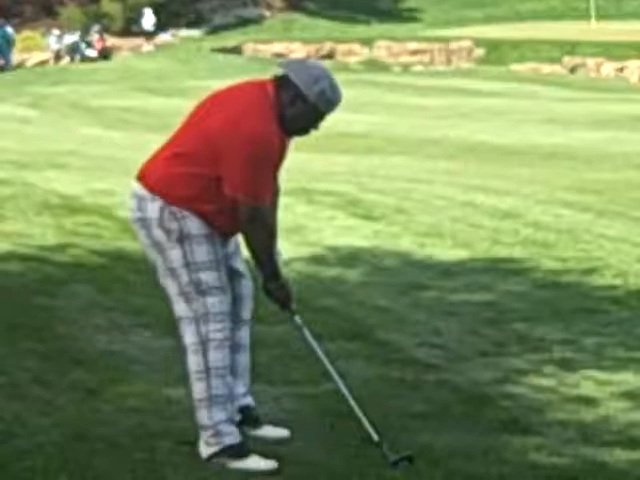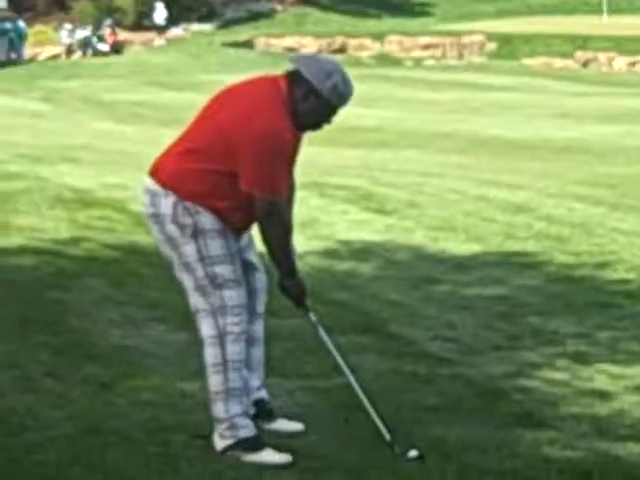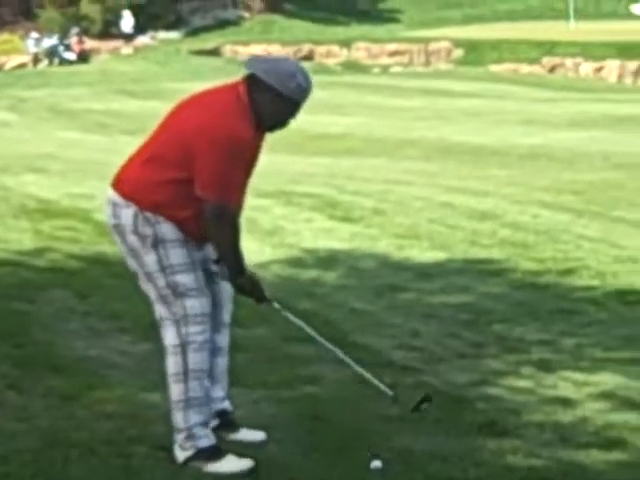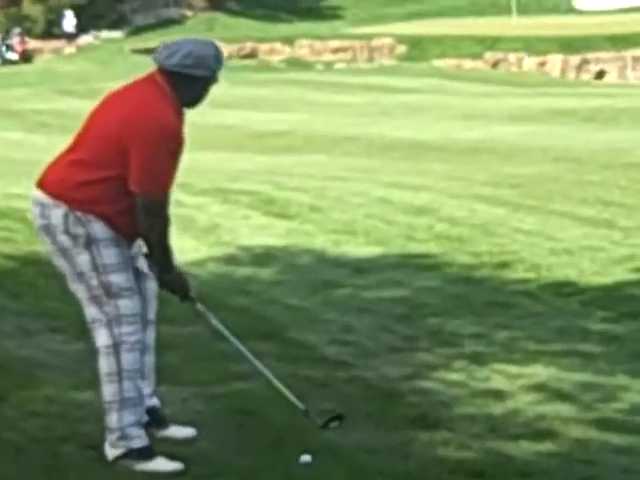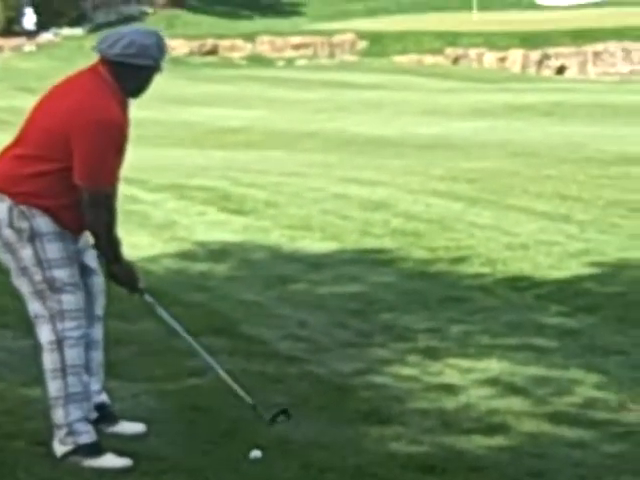
dt=0.4s
person 1, frame 1
left shoulder: (266, 103)
right shoulder: (253, 128)
left elbow: (267, 188)
right elbow: (251, 214)
left wrist: (272, 255)
right wrist: (272, 276)
left hip: (201, 210)
right hip: (171, 211)
left knee: (237, 303)
right knee: (209, 320)
left ankle: (237, 408)
right ankle: (218, 439)
person 1, frame 2
left shoulder: (280, 101)
right shoulder: (268, 125)
left elbow: (282, 184)
right elbow: (268, 210)
left wrist: (288, 254)
right wrist: (289, 273)
left hip: (213, 205)
right hip: (183, 207)
left knee: (251, 298)
right knee: (226, 313)
left ankle: (252, 402)
right ankle: (233, 432)
person 1, frame 3
left shoulder: (237, 107)
right shoulder: (227, 128)
left elbow: (224, 203)
right elbow: (218, 213)
left wrist: (227, 262)
right wrist: (238, 273)
left hip: (174, 216)
right hip: (146, 217)
left knee: (216, 308)
right knee: (190, 322)
left ankle: (214, 413)
right ankle: (194, 442)
person 1, frame 4
left shoulder: (151, 94)
right shoulder: (158, 121)
left elbow: (146, 200)
right elbow: (150, 208)
left wrist: (154, 259)
right wrist: (166, 267)
left hip: (97, 213)
right hip: (74, 216)
left knee: (140, 306)
right knee: (120, 322)
left ankle: (144, 411)
right ankle: (125, 441)
person 1, frame 5
left shoulder: (95, 85)
right shoulder: (101, 113)
left elbow: (92, 192)
right elbow: (96, 200)
left wrist: (106, 252)
right wrist: (115, 259)
left hip: (48, 208)
left knee: (89, 303)
right knee: (64, 319)
left ankle: (92, 407)
right ankle: (74, 437)
